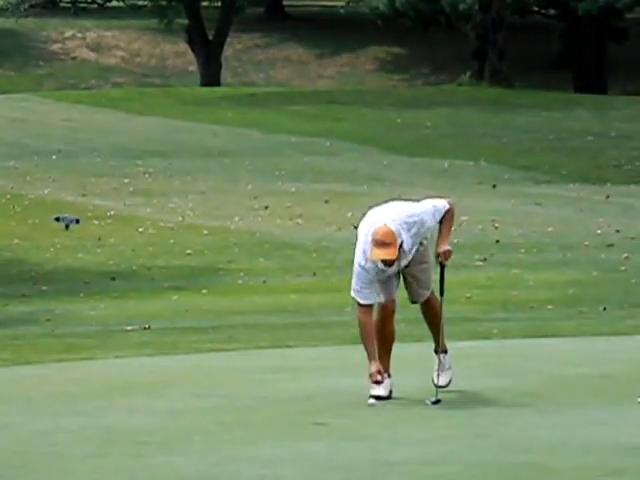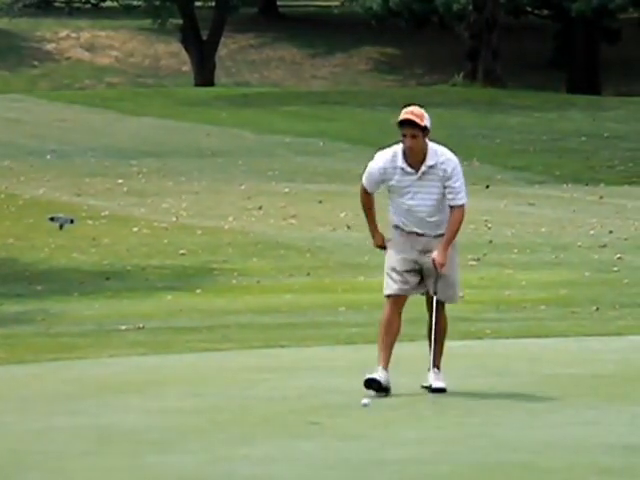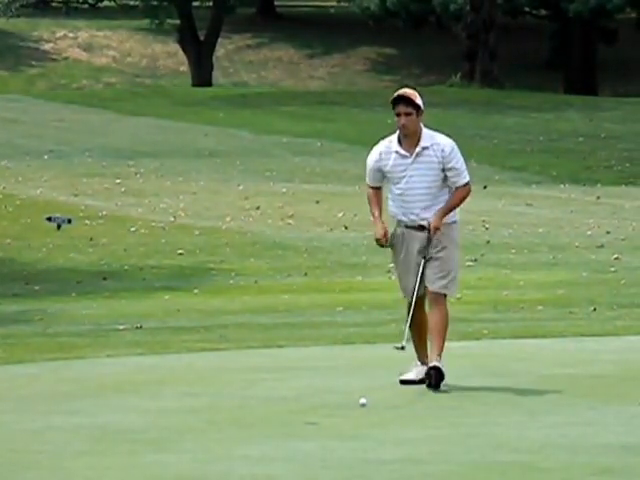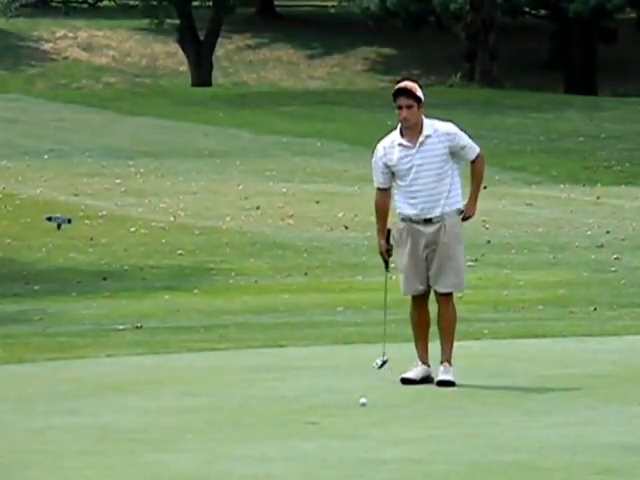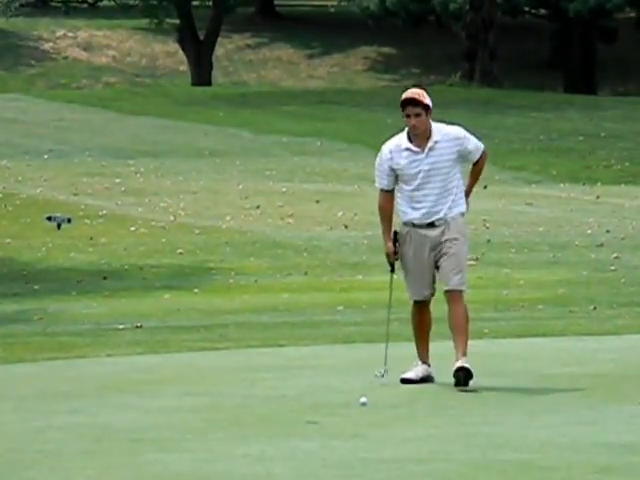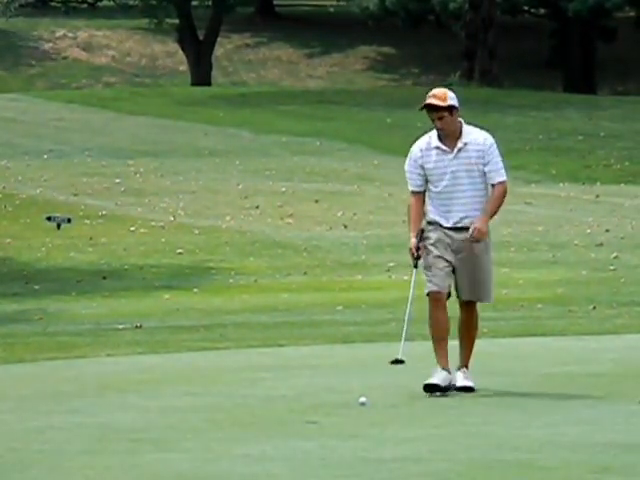
dt=0.7s
person 1, frame 1
left shoulder: (415, 219)
right shoulder: (365, 260)
left elbow: (448, 205)
right elbow: (364, 311)
left wrist: (444, 241)
right wrist: (372, 361)
left hip: (415, 242)
right hip: (374, 251)
left knee: (426, 298)
right knee: (386, 307)
left ankle: (441, 351)
right ankle: (385, 376)
person 1, frame 2
left shoulder: (447, 162)
right shoulder: (384, 162)
left elbow: (458, 208)
right elbow: (366, 190)
left wrist: (443, 249)
right wrist: (374, 231)
left hip: (439, 240)
right hip: (403, 238)
left knee: (437, 305)
right knee: (394, 300)
left ankle: (435, 370)
right ankle: (382, 370)
person 1, frame 3
left shoulder: (444, 146)
right shoulder: (382, 152)
left elbow: (463, 186)
right elbow: (373, 187)
left wrist: (440, 215)
right wrist: (378, 222)
left hip: (440, 230)
right hip: (405, 232)
left knee: (437, 295)
right knee: (414, 299)
left ankle: (436, 361)
right ankle: (422, 363)
person 1, frame 4
left shoulder: (447, 133)
right shoulder: (385, 148)
left elbow: (477, 157)
right elbow: (382, 193)
left wrist: (472, 201)
right wrist: (381, 235)
left hip: (445, 223)
right hip: (409, 228)
left knee: (444, 295)
right knee: (417, 296)
left ankle: (446, 364)
right ankle: (423, 364)
person 1, frame 5
left shoulder: (454, 137)
right shoulder: (390, 151)
left elbow: (480, 154)
right elbow: (386, 195)
left wrist: (467, 191)
right wrist: (387, 238)
left hip: (450, 225)
right hip: (414, 231)
left knee: (455, 292)
right knee: (419, 300)
left ankle: (461, 359)
right ankle: (423, 364)
person 1, frame 6
left shoulder: (483, 142)
right shoulder: (420, 150)
left elbow: (500, 186)
right elbow: (417, 195)
left wrist: (483, 221)
right wrist: (414, 234)
left hip: (474, 234)
right hip: (437, 232)
left knee: (468, 303)
right knee: (436, 295)
left ankle: (463, 368)
right ankle: (442, 369)
